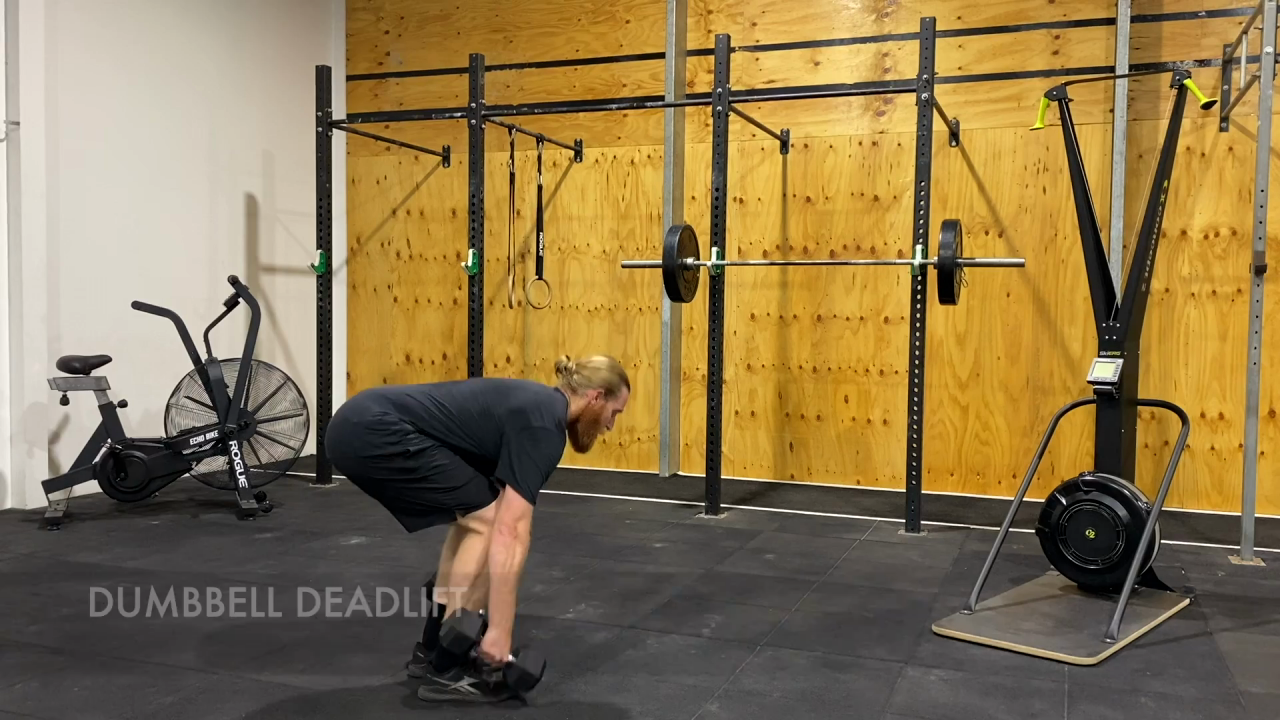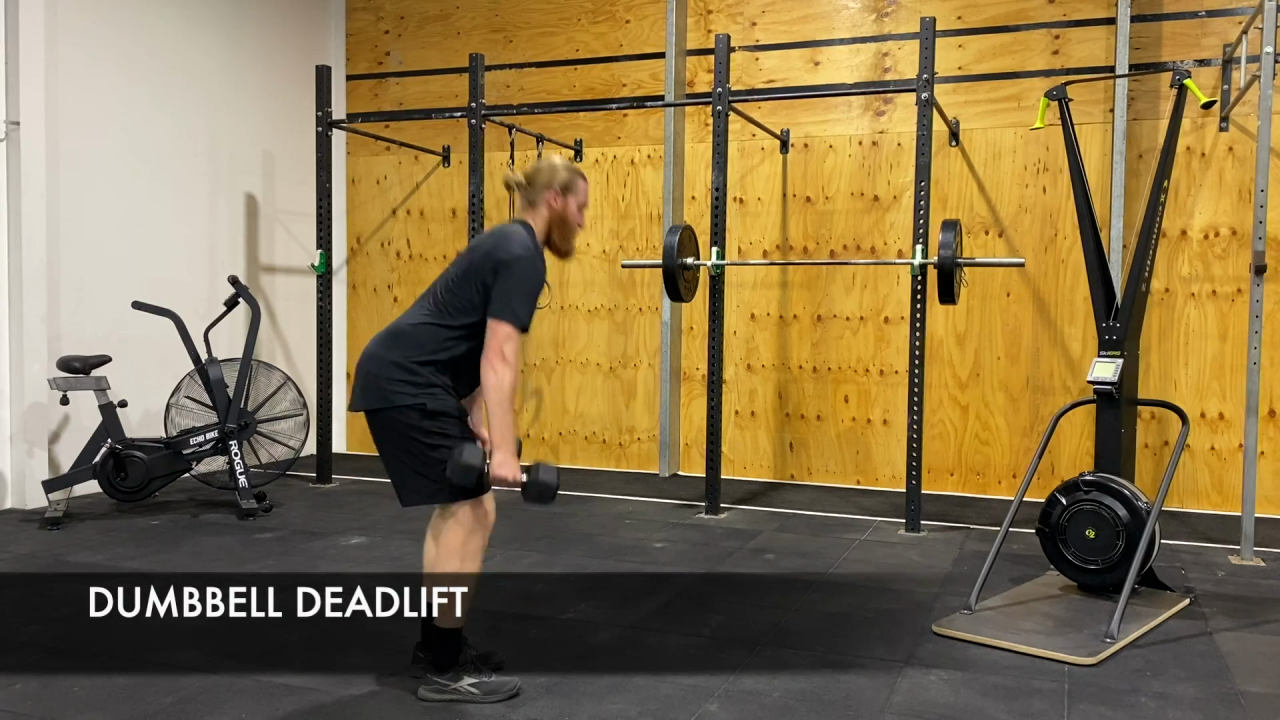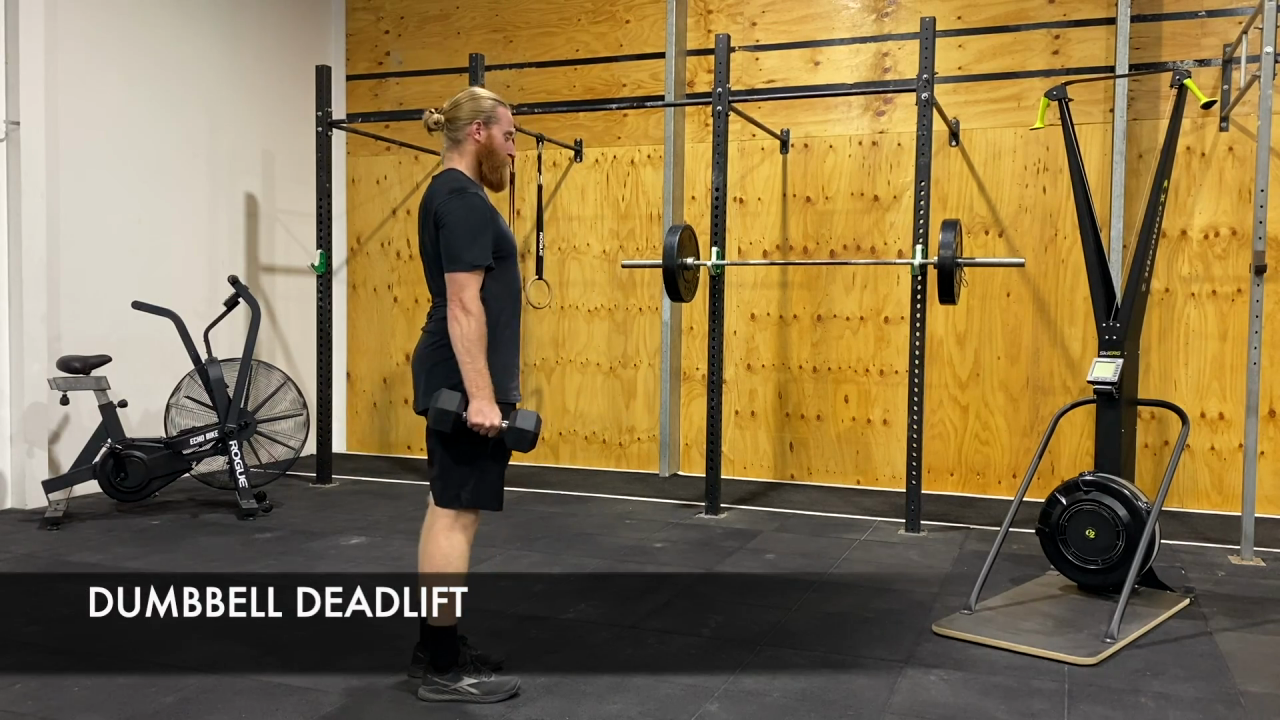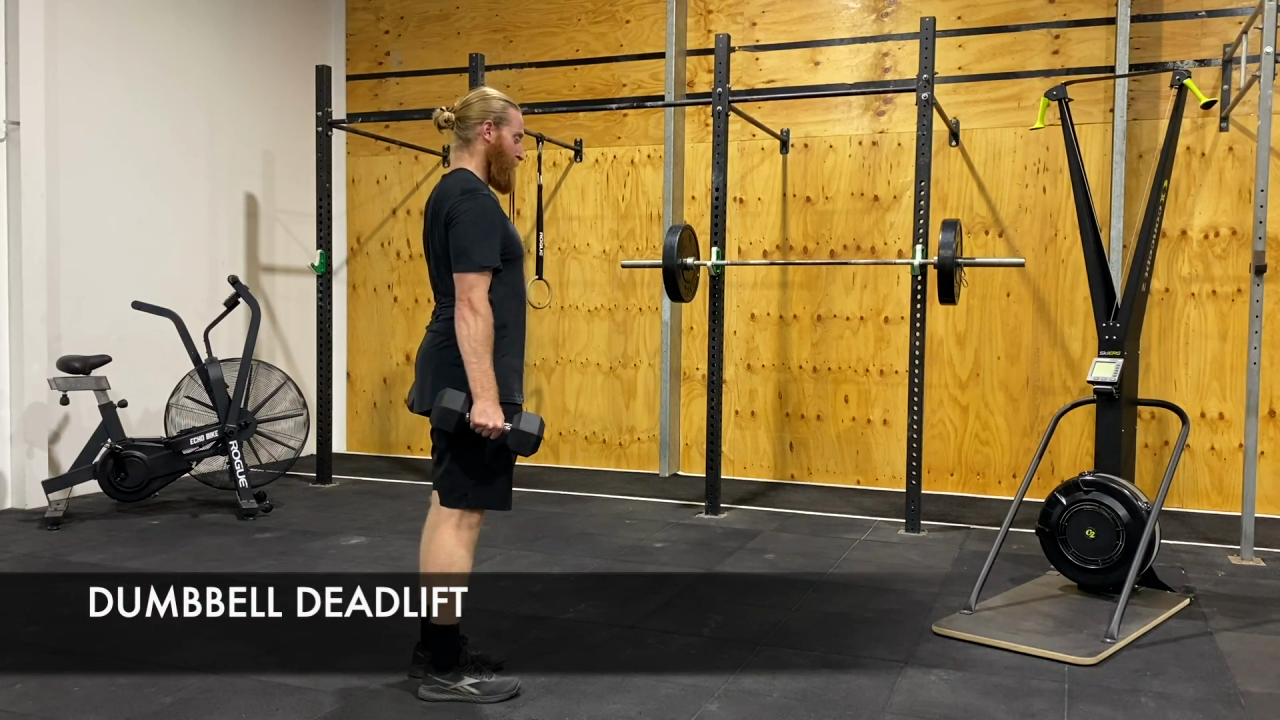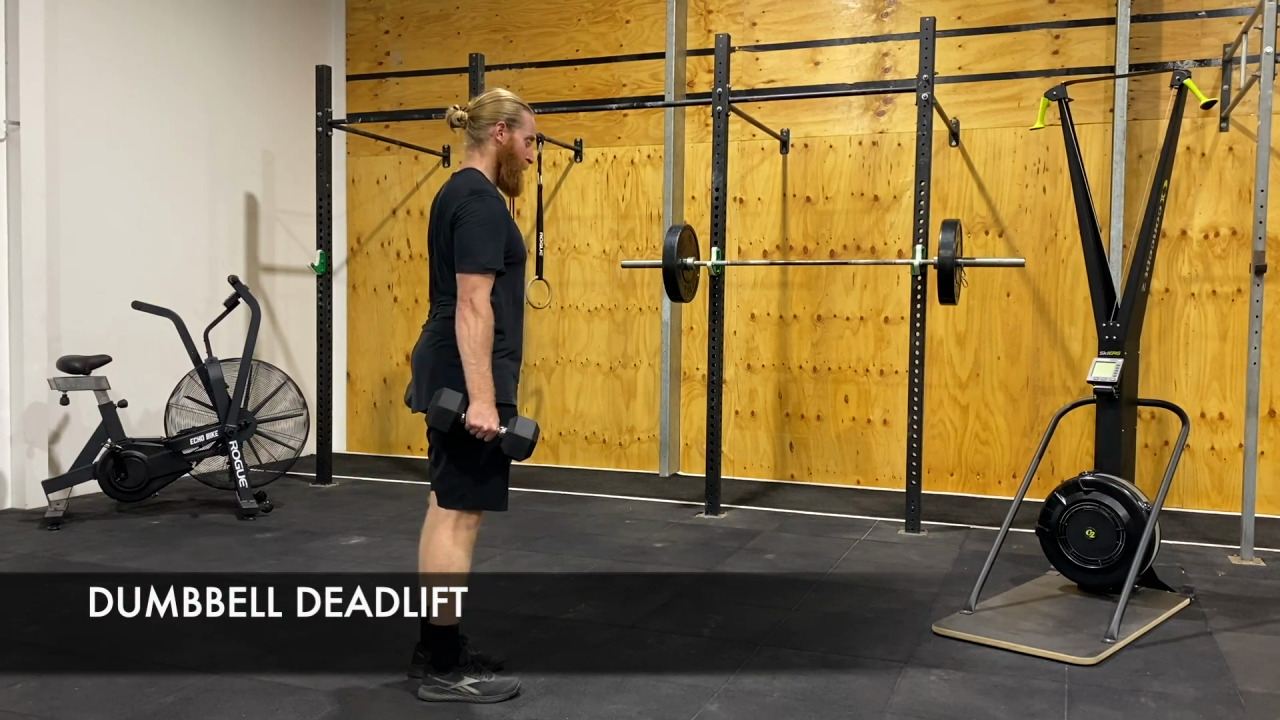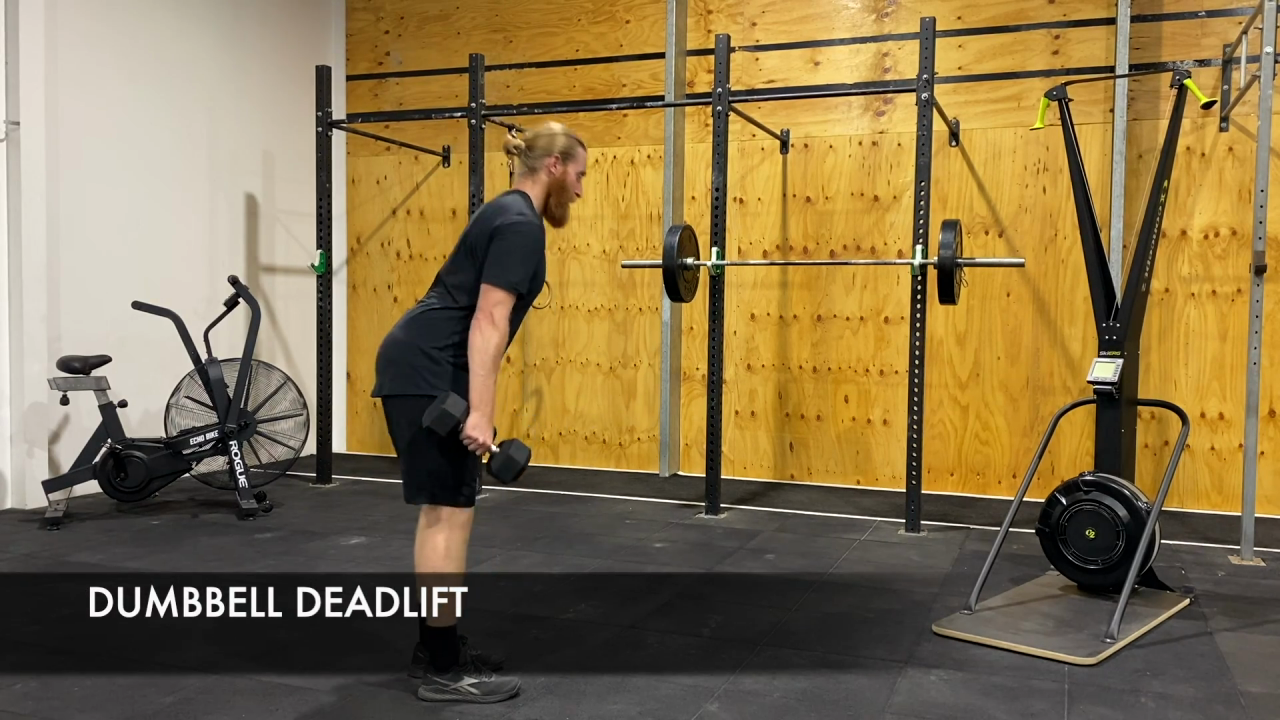
dt=0.5s
person 1, frame 1
left shoulder: (536, 405)
right shoulder: (543, 427)
right elbow: (510, 534)
right wrist: (499, 631)
left hip: (358, 426)
right hip: (373, 434)
left knee: (476, 514)
right knee: (486, 521)
left ankle: (435, 646)
right ankle: (448, 666)
person 1, frame 2
left shoulder: (505, 246)
right shoulder: (522, 257)
left elbow: (482, 349)
right elbow: (500, 358)
left wrist: (472, 424)
right wrist: (504, 452)
left hip: (399, 375)
right hip: (409, 384)
left knee: (454, 511)
right knee: (467, 511)
left ankle: (438, 644)
right ankle: (445, 666)
person 1, frame 3
left shoulder: (450, 194)
right shoulder: (463, 199)
right elbow: (463, 305)
right wrist: (482, 395)
left hip: (457, 377)
right hip: (466, 382)
left knee: (448, 510)
right knee: (458, 514)
left ankle: (437, 647)
right ankle: (444, 666)
person 1, frame 4
left shoulder: (452, 194)
right shoulder: (474, 200)
right elbow: (472, 305)
right wrist: (487, 396)
left hip: (455, 376)
right hip: (471, 380)
left knee: (448, 507)
right knee: (462, 513)
left ankle: (437, 647)
right ankle: (445, 666)
person 1, frame 5
left shoulder: (458, 194)
right shoulder: (480, 200)
right elbow: (473, 306)
right wrist: (483, 398)
left hip: (450, 374)
right hip: (466, 380)
left knee: (446, 508)
right knee: (460, 515)
left ankle: (437, 646)
right ankle: (444, 666)
person 1, frame 6
left shoulder: (507, 214)
right shoulder: (522, 225)
right elbow: (489, 322)
left wrist: (470, 405)
right wrist: (480, 414)
left hip: (415, 364)
right hip: (425, 372)
left knee: (441, 508)
right knee: (450, 511)
left ankle: (437, 646)
right ankle: (443, 667)
